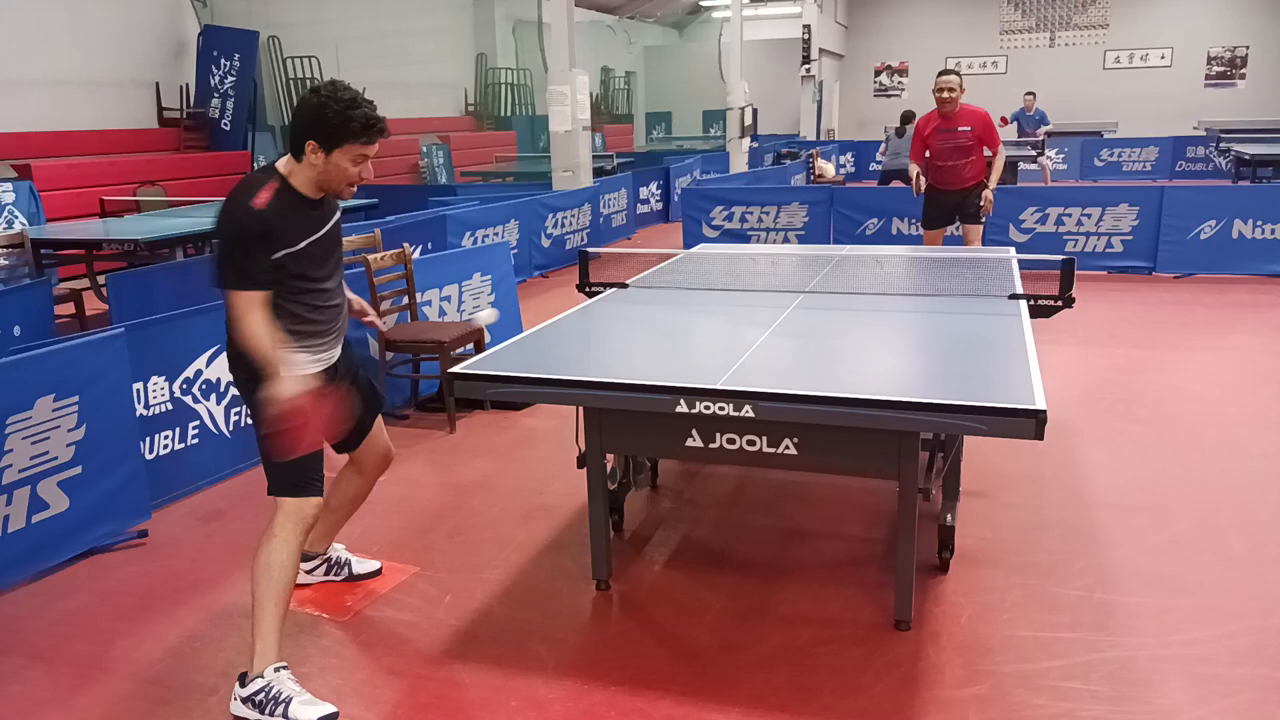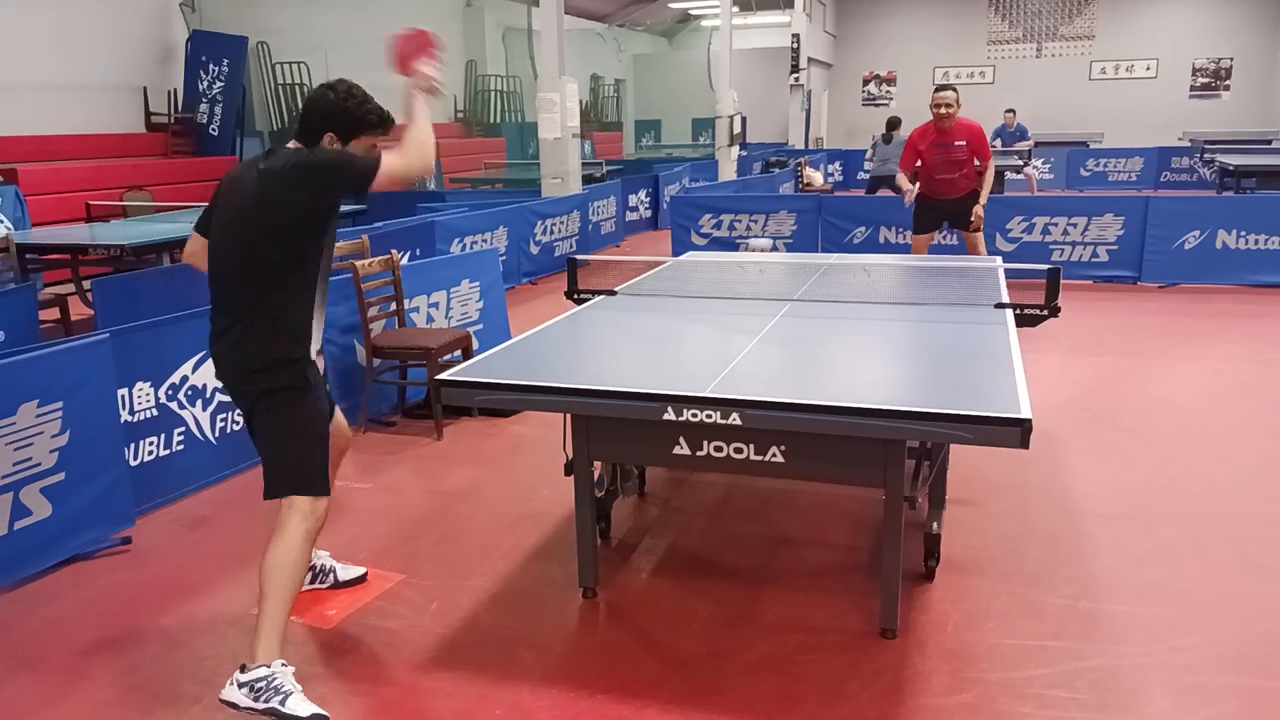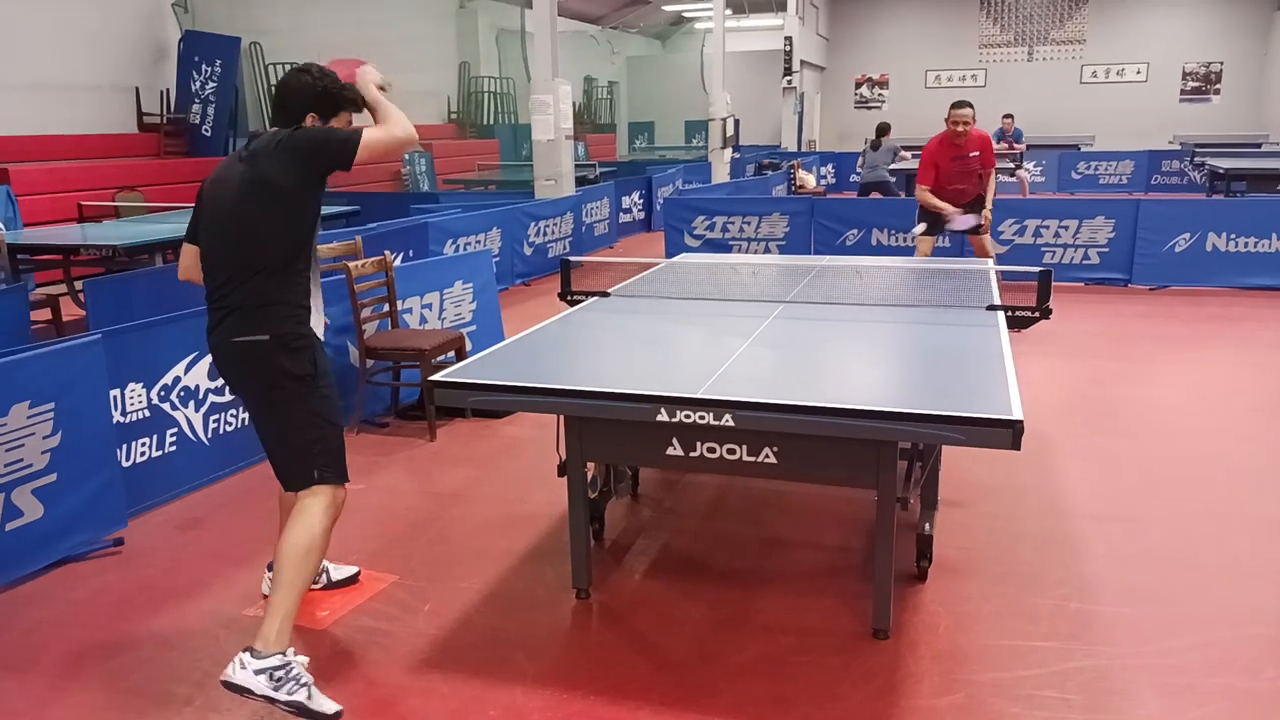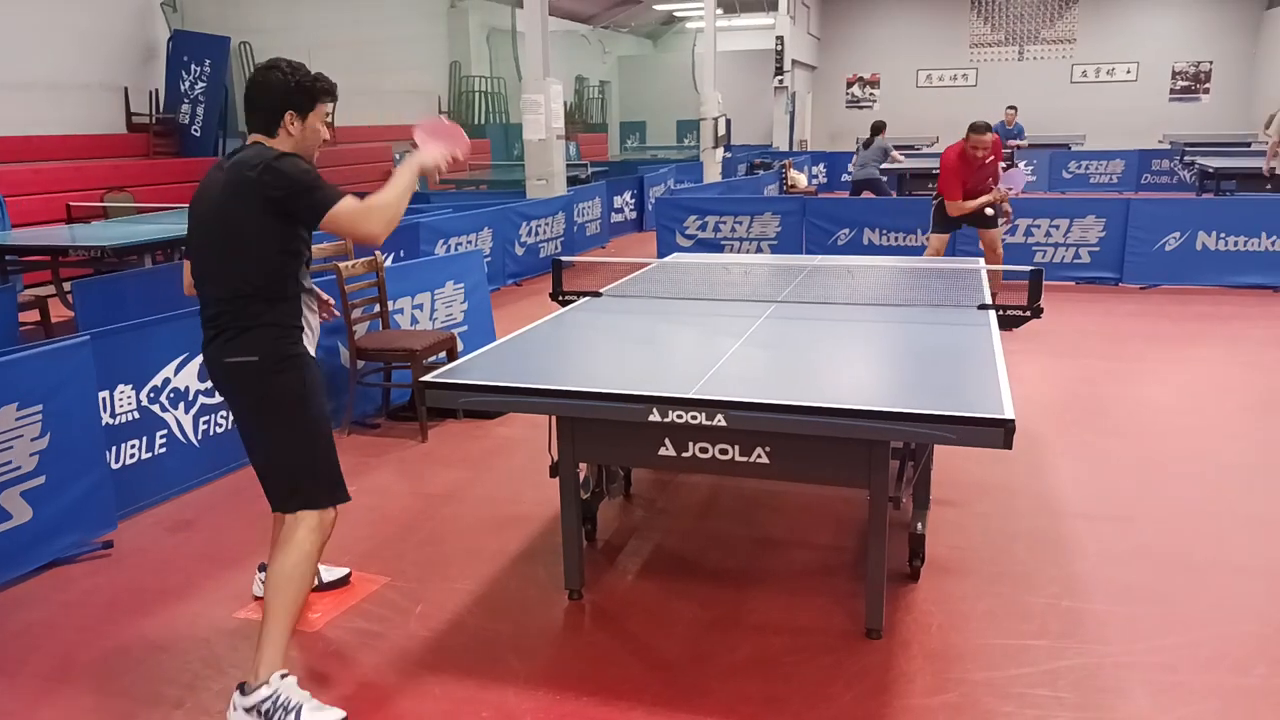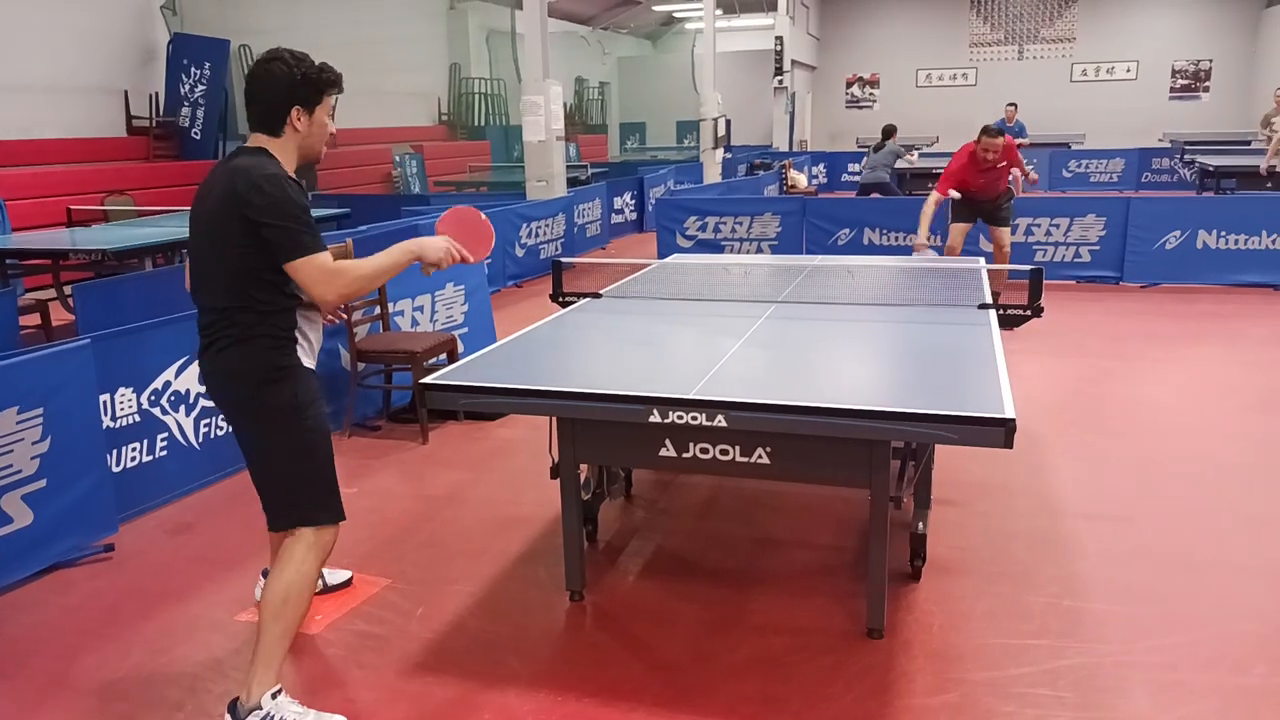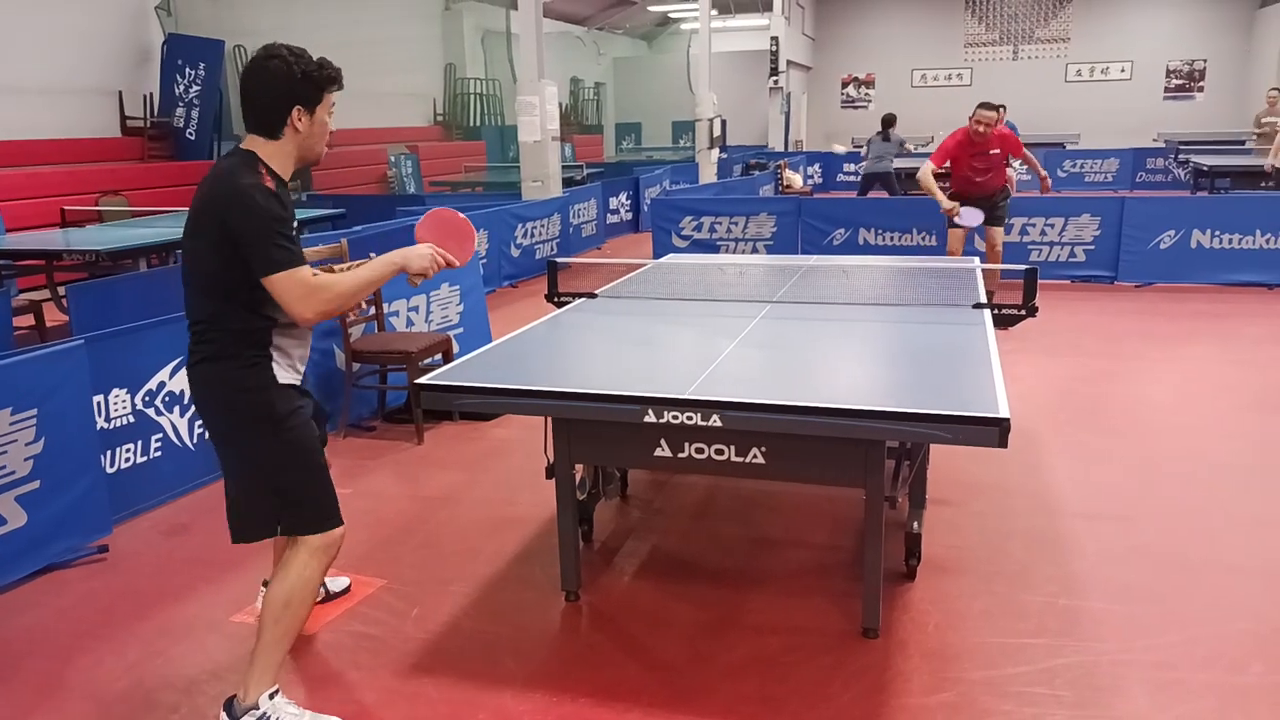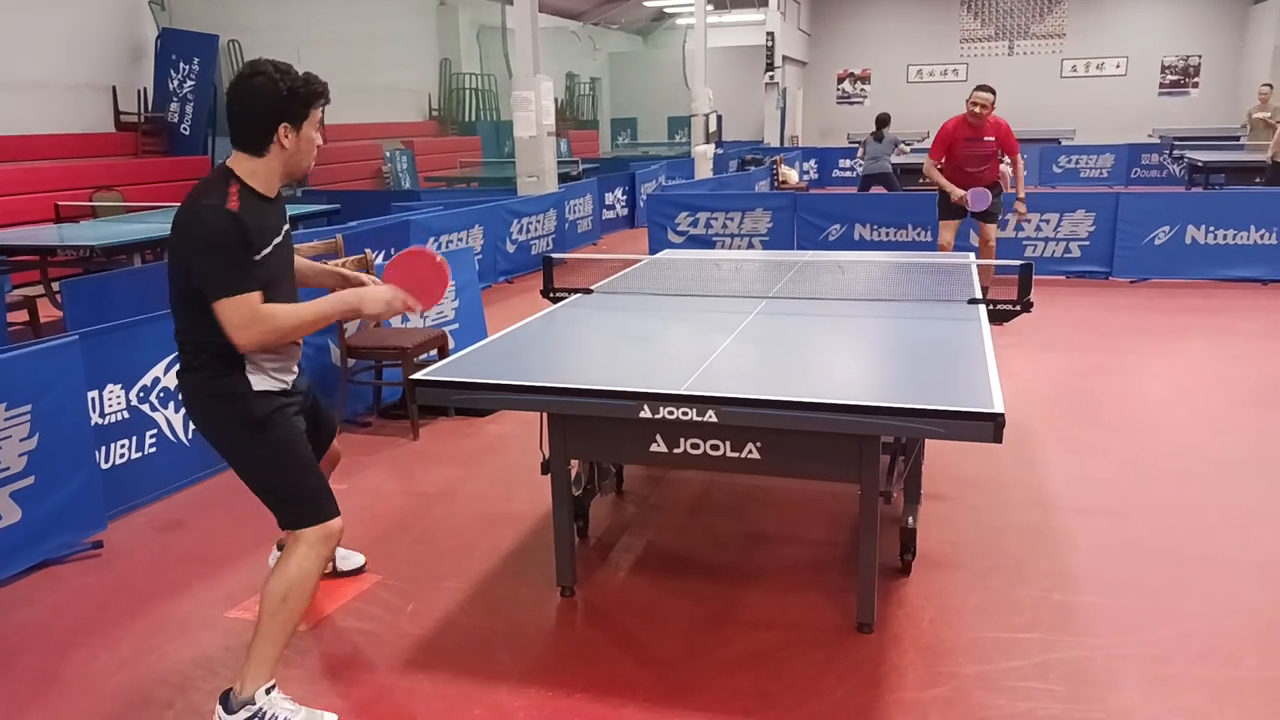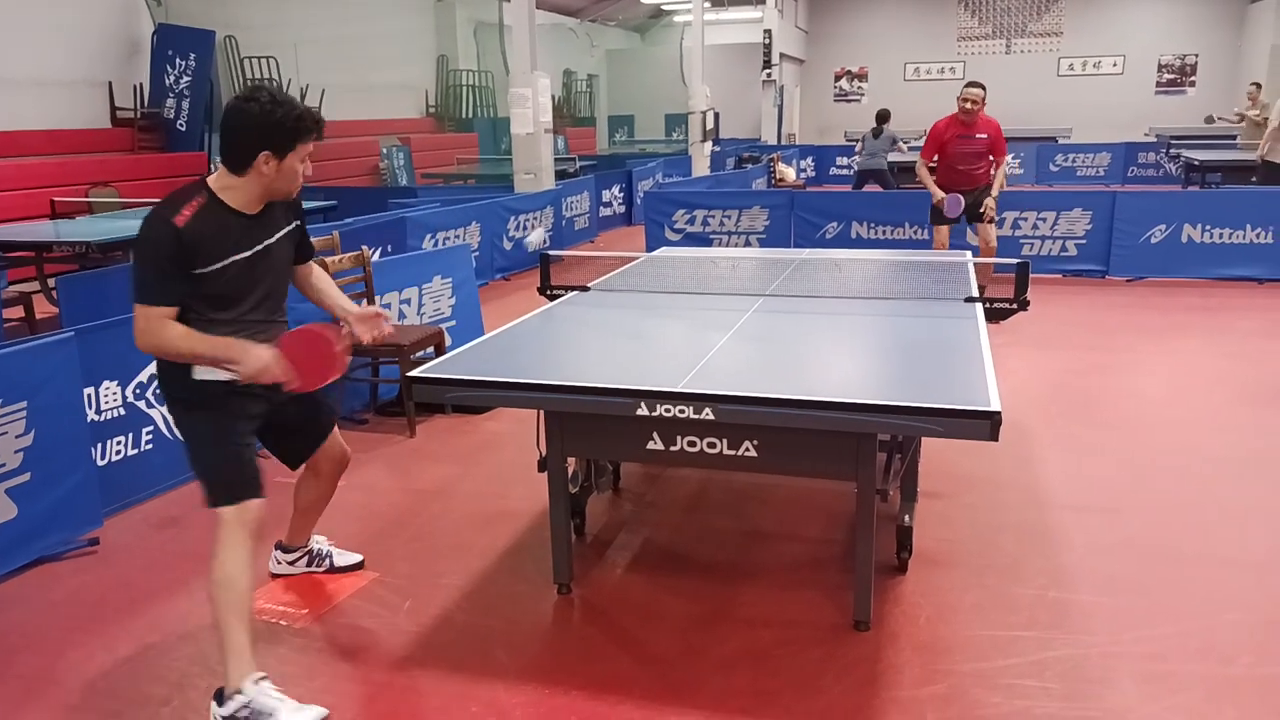
dt=0.2s
person 1, frame 1
left shoulder: (327, 188)
right shoulder: (253, 213)
right elbow: (250, 312)
left wrist: (343, 297)
right wrist: (282, 377)
left hip: (331, 356)
right hip: (284, 371)
left knee: (374, 453)
right knee: (296, 507)
left ankle: (316, 556)
person 1, frame 2
left shoulder: (247, 175)
right shoulder: (314, 171)
left elbow: (194, 252)
right elbow: (417, 160)
right wrist: (423, 93)
left hip: (246, 350)
right hip: (274, 362)
left knee: (334, 437)
right knee: (304, 503)
left ankle: (304, 564)
person 1, frame 3
left shoulder: (227, 172)
right shoulder: (296, 147)
left elbow: (189, 264)
right elbow: (400, 133)
right wrist: (370, 88)
left hip: (236, 343)
right hip: (278, 345)
left knee: (303, 461)
right knee: (322, 489)
left ankle: (294, 568)
right ankle: (267, 657)
person 1, frame 4
left shoulder: (221, 178)
right shoulder: (276, 168)
left elbow: (193, 279)
right elbow: (370, 223)
right wrist: (417, 161)
left hip: (234, 357)
right hip: (270, 362)
left knee: (292, 474)
right knee: (313, 513)
left ankle: (282, 572)
person 1, frame 5
left shoulder: (231, 175)
right shoulder: (268, 185)
left elbow: (214, 277)
right elbow: (328, 287)
left wrist: (298, 285)
right wrist: (416, 249)
left hip: (241, 364)
right hip: (266, 373)
left knee: (301, 481)
right knee: (315, 529)
left ankle: (283, 577)
person 1, frame 6
left shoulder: (248, 179)
right shoulder: (249, 193)
right elbow: (304, 304)
left wrist: (334, 275)
right wrist: (398, 262)
left hip: (262, 377)
right hip: (248, 386)
left knee: (314, 463)
right knee: (320, 535)
left ankle: (283, 579)
person 1, frame 7
left shoulder: (267, 194)
right shoulder: (214, 217)
right elbow: (246, 328)
left wrist: (352, 276)
right wrist: (352, 301)
left hip: (280, 381)
right hip: (235, 393)
left knee: (326, 455)
right knee: (319, 525)
left ankle: (294, 555)
person 1, frame 8
left shoulder: (283, 205)
right shoulder: (177, 227)
left elbow: (302, 268)
right elbow: (151, 332)
left wrist: (346, 308)
right wrist: (240, 356)
left hip: (273, 373)
right hip: (208, 386)
left knee: (330, 457)
right knee: (240, 516)
left ankle: (296, 549)
person 2, frame 1
left shoulder: (979, 117)
right shoulder: (924, 124)
left elbow: (999, 154)
right elbow: (915, 162)
left wrist: (990, 187)
right wrist: (916, 175)
left hip: (973, 190)
right hip: (938, 192)
left knee: (973, 246)
person 2, frame 2
left shoulder: (973, 130)
right shoulder: (918, 136)
left elbow: (989, 167)
right elbow: (902, 174)
left wrist: (981, 202)
right wrist: (908, 188)
left hip: (966, 198)
right hip: (930, 199)
left knee: (978, 253)
right knee: (918, 254)
person 2, frame 3
left shoulder: (983, 140)
right shoulder: (933, 148)
left elbow: (990, 174)
right elbow: (921, 193)
left wrist: (988, 207)
right wrist: (946, 208)
left hip: (971, 204)
right hip: (935, 205)
left knee: (986, 255)
right knee: (922, 256)
person 2, frame 4
left shoulder: (995, 141)
right shoulder: (951, 161)
right elbow: (953, 210)
left wrist: (1001, 201)
right wrist: (990, 197)
left hip: (982, 198)
right hip: (950, 203)
left knee: (995, 249)
right knee: (934, 251)
person 2, frame 5
left shoulder: (1007, 146)
right shoulder: (961, 162)
right elbow: (933, 199)
left wrist: (1027, 173)
right wrist: (922, 236)
left hip: (998, 198)
right hip: (966, 198)
left knee: (1003, 249)
right knee: (953, 246)
person 2, frame 6
left shoulder: (1005, 137)
right shoulder: (955, 141)
left elbow: (1023, 154)
right elbow: (923, 174)
left wrist: (1042, 174)
right wrist: (943, 201)
left hip: (995, 195)
right hip: (962, 197)
left knee: (995, 247)
right knee: (953, 251)
left ankle: (989, 298)
person 2, frame 7
left shoulder: (1001, 127)
right shoulder: (950, 128)
left elbow: (1016, 160)
right elbow: (929, 167)
left wrist: (1020, 197)
right wrist: (951, 189)
left hip: (988, 189)
right hip: (955, 191)
left knee: (988, 243)
right knee: (945, 244)
left ankle: (983, 294)
person 2, frame 8
left shoulder: (992, 127)
right shoulder: (941, 127)
left elbow: (1001, 164)
right elbow: (921, 166)
left wrist: (993, 196)
right wrist: (934, 191)
left hip: (980, 192)
right hip: (946, 193)
left knee: (989, 245)
right knee: (940, 247)
left ankle: (980, 294)
